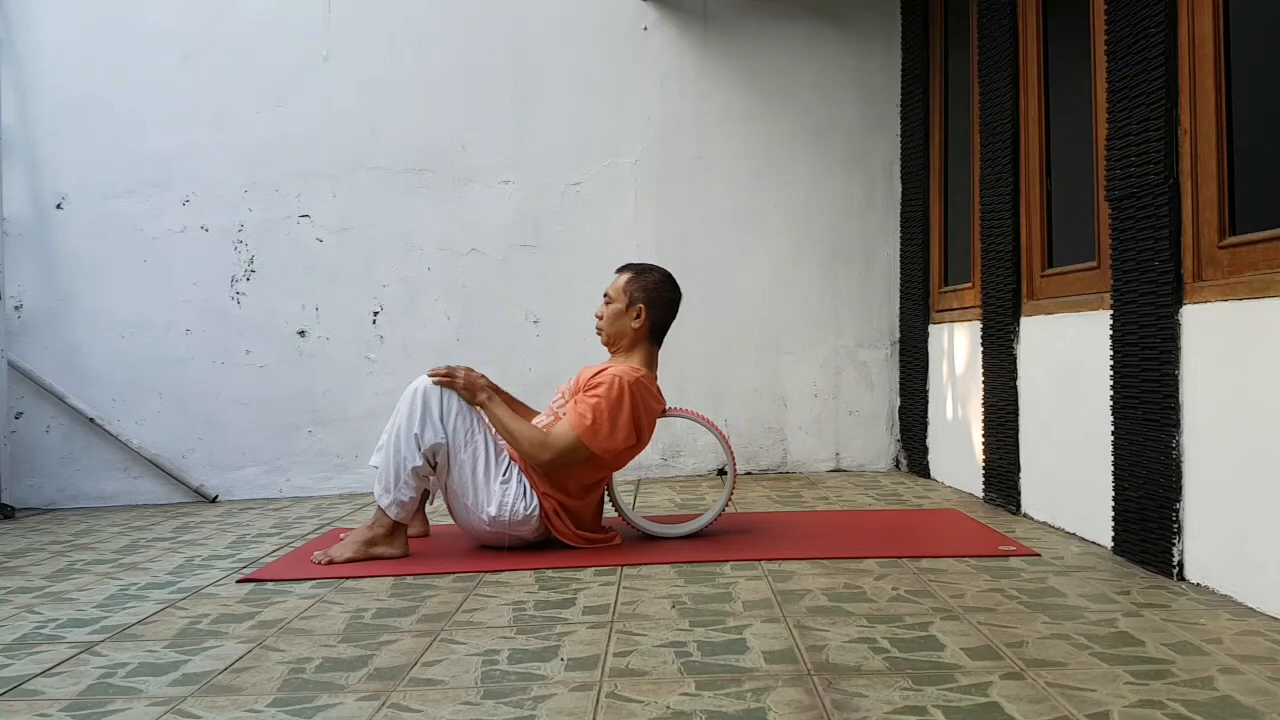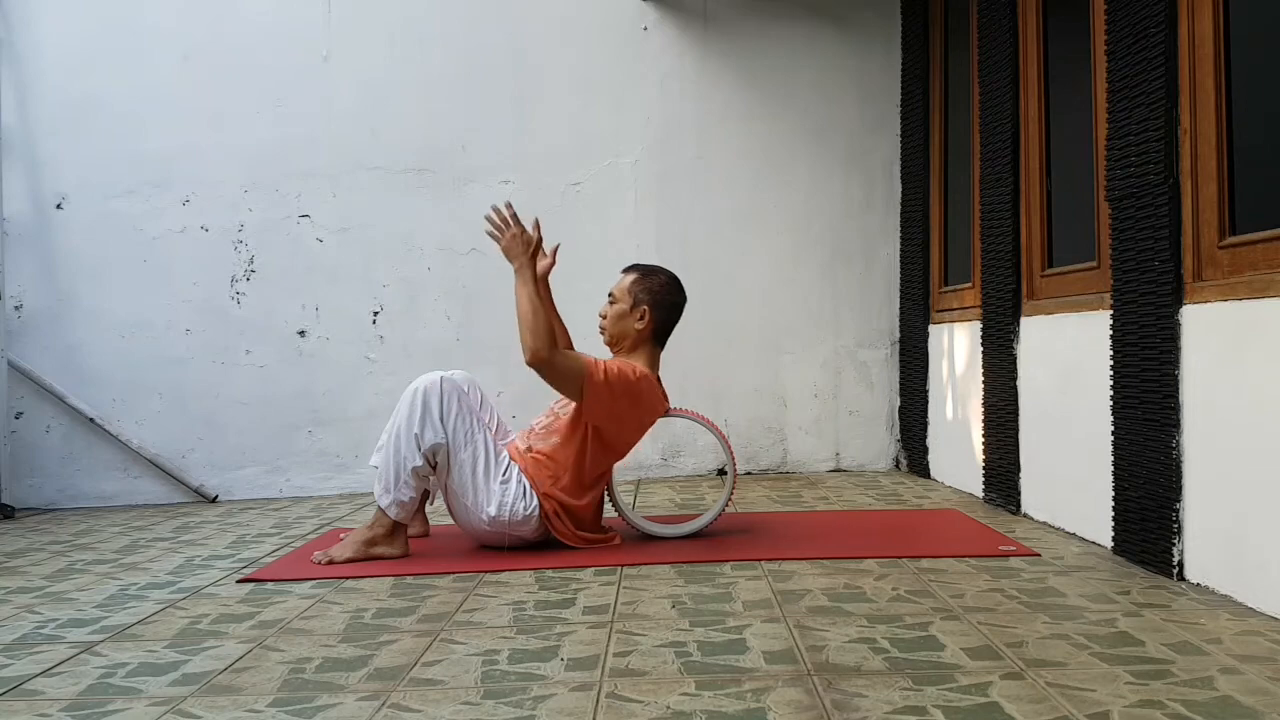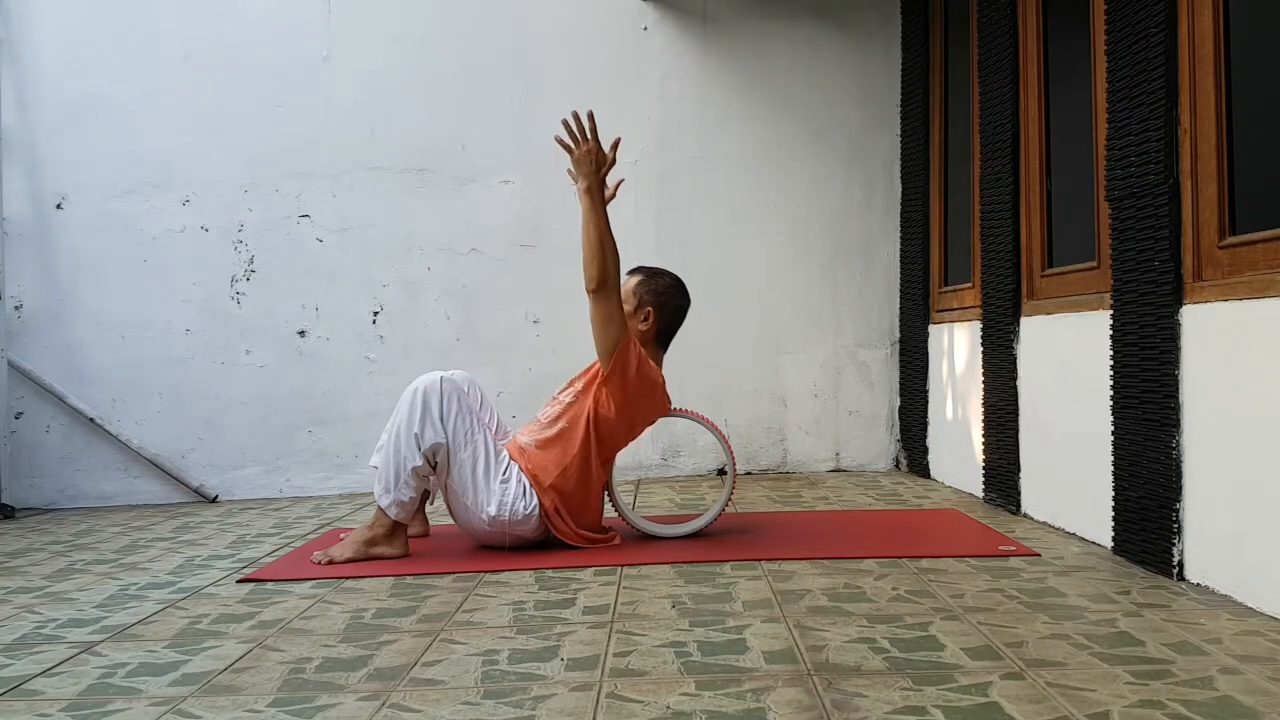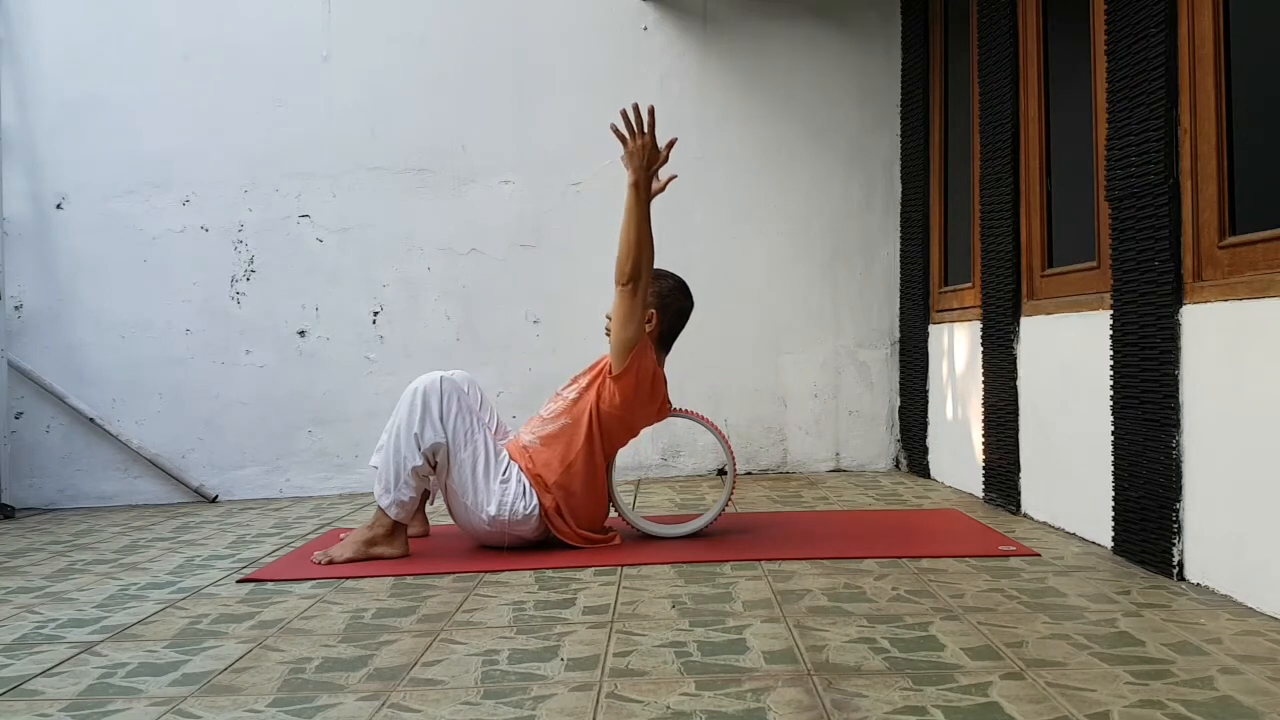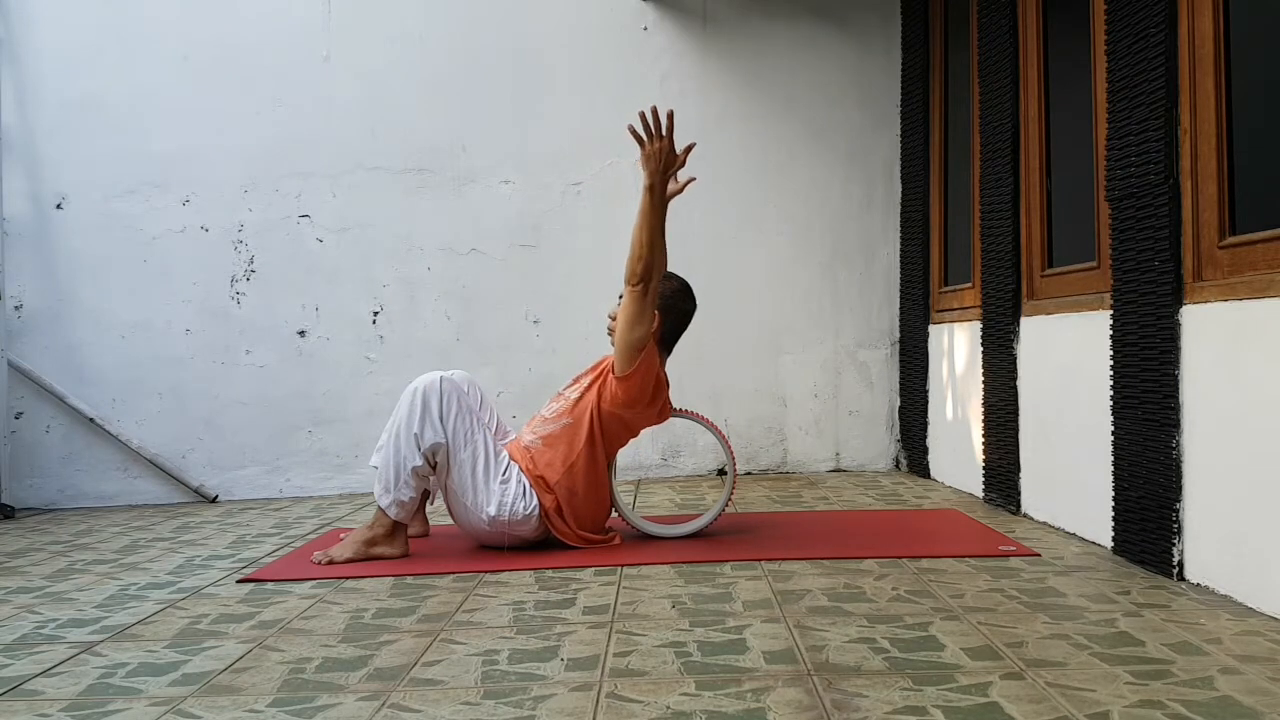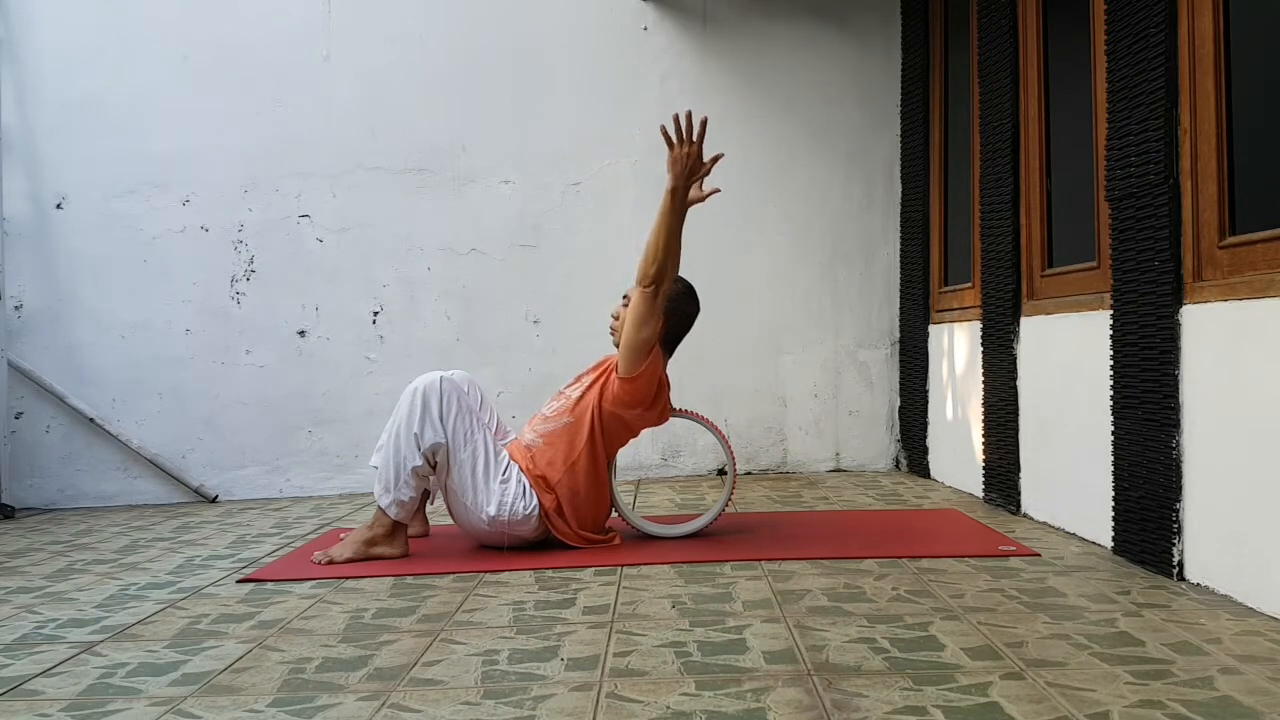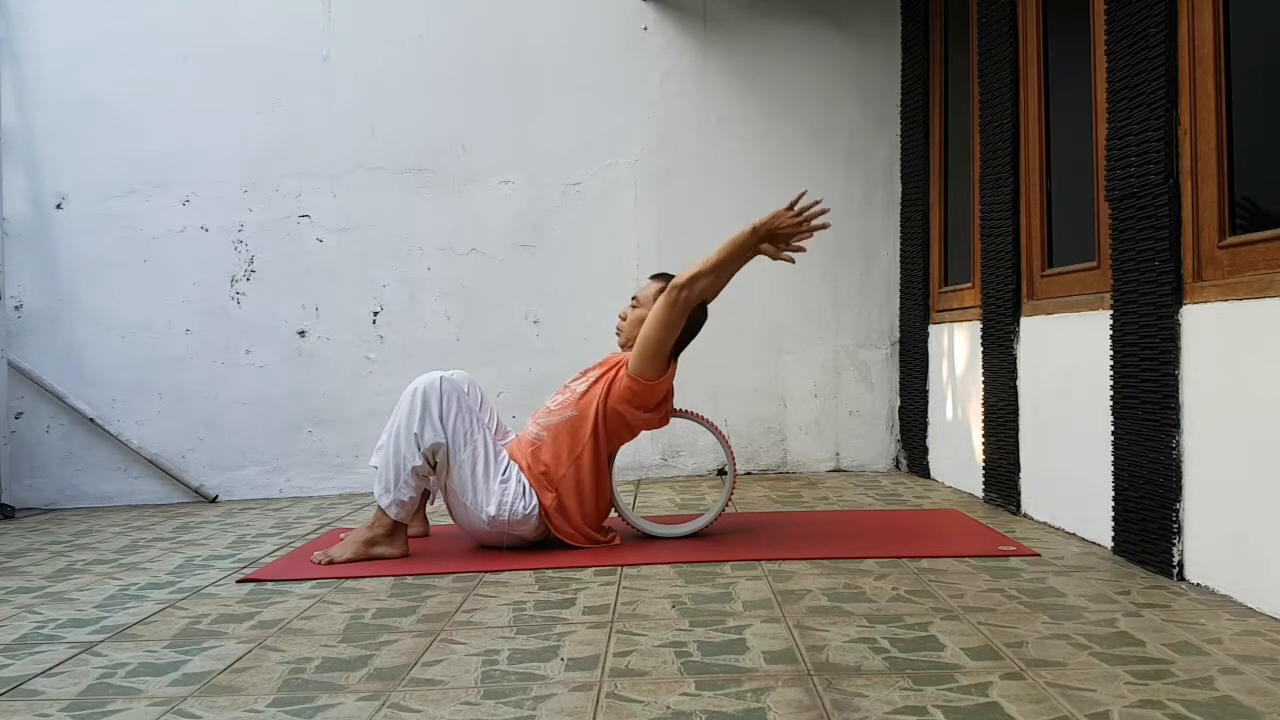
dt=0.7s
person 1, frame 1
left shoulder: (621, 385)
right shoulder: (625, 380)
left elbow: (545, 454)
left wrist: (485, 397)
right wrist: (487, 391)
left hip: (518, 508)
right hip: (519, 485)
left knee: (430, 393)
right knee: (450, 390)
left ankle: (385, 531)
right ankle: (412, 512)
person 1, frame 2
left shoulder: (629, 383)
right shoulder: (633, 379)
left elbow: (539, 354)
right elbow: (563, 356)
left wrist: (523, 268)
right wrist: (540, 283)
left hip: (516, 507)
right hip: (521, 486)
left knee: (433, 392)
right knee: (458, 386)
left ankle: (386, 530)
right ankle: (411, 510)
person 1, frame 3
left shoulder: (635, 376)
right shoulder: (634, 377)
left elbow: (599, 287)
right elbow: (605, 291)
left wrist: (591, 192)
right wrist: (591, 200)
left hip: (515, 507)
right hip: (518, 483)
left knee: (434, 392)
right knee: (456, 386)
left ankle: (385, 531)
right ankle: (410, 510)
person 1, frame 4
left shoulder: (639, 376)
right shoulder: (636, 380)
left elbow: (629, 280)
right elbow: (637, 282)
left wrist: (638, 186)
right wrist: (642, 194)
left hip: (513, 506)
right hip: (518, 481)
left knee: (436, 391)
right knee: (456, 386)
left ankle: (387, 529)
right ankle: (411, 511)
person 1, frame 5
left shoulder: (640, 376)
right shoulder: (638, 377)
left elbow: (640, 281)
right elbow: (650, 285)
left wrist: (652, 189)
right wrist: (660, 200)
left hip: (516, 506)
right hip: (518, 480)
left knee: (435, 391)
right knee: (456, 386)
left ankle: (386, 529)
right ankle: (410, 511)
person 1, frame 6
left shoulder: (642, 378)
right shoulder: (635, 376)
left elbow: (651, 284)
right elbow: (661, 289)
left wrist: (675, 192)
right wrist: (681, 204)
left hip: (513, 507)
right hip: (518, 483)
left knee: (435, 391)
right knee: (457, 387)
left ankle: (387, 529)
right ankle: (412, 510)
person 1, frame 7
left shoulder: (643, 381)
right shoulder: (630, 372)
left elbow: (683, 292)
right elbow: (692, 298)
left wrist: (758, 235)
right wrist: (757, 246)
left hip: (513, 506)
right hip: (517, 486)
left knee: (434, 391)
right knee: (455, 388)
left ankle: (387, 530)
right ankle: (410, 511)
